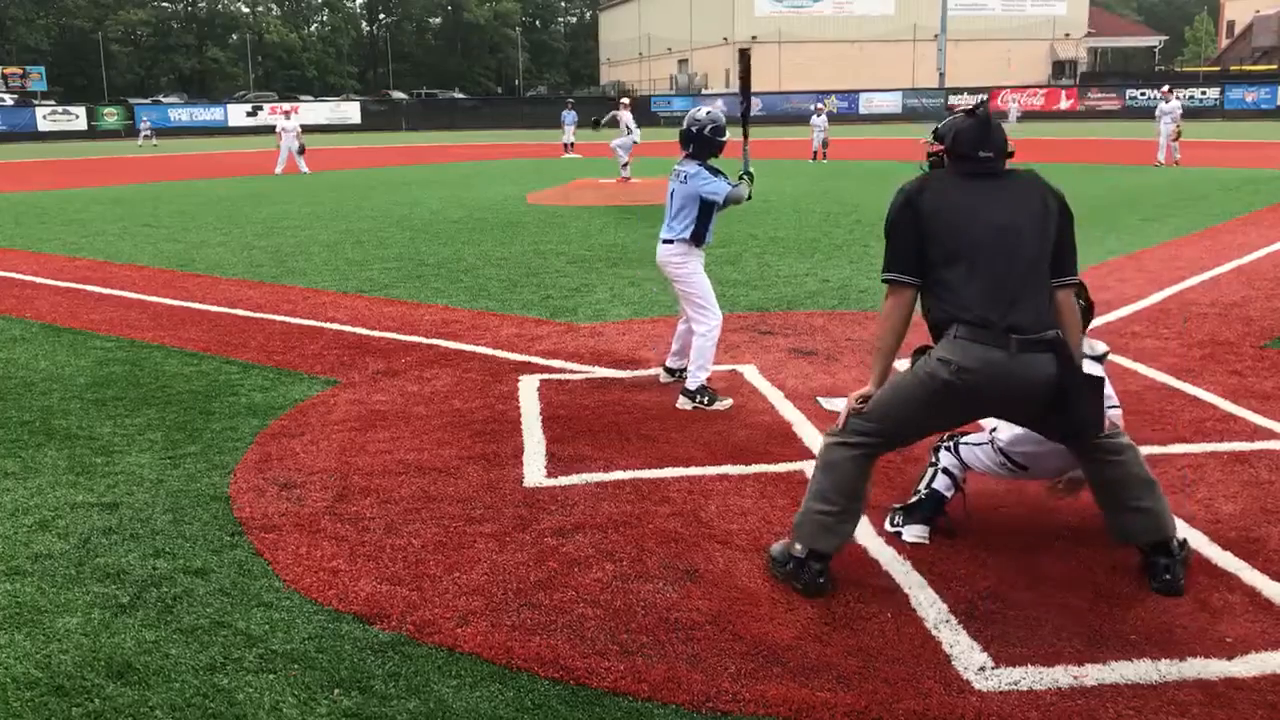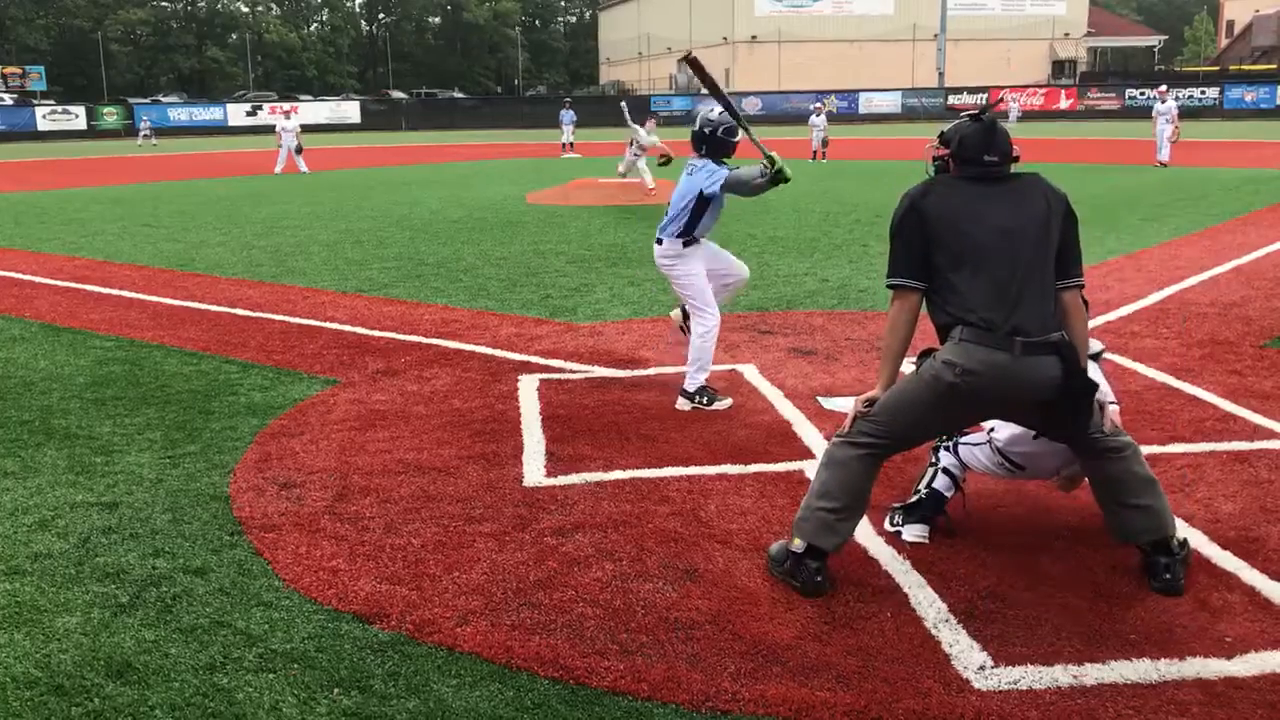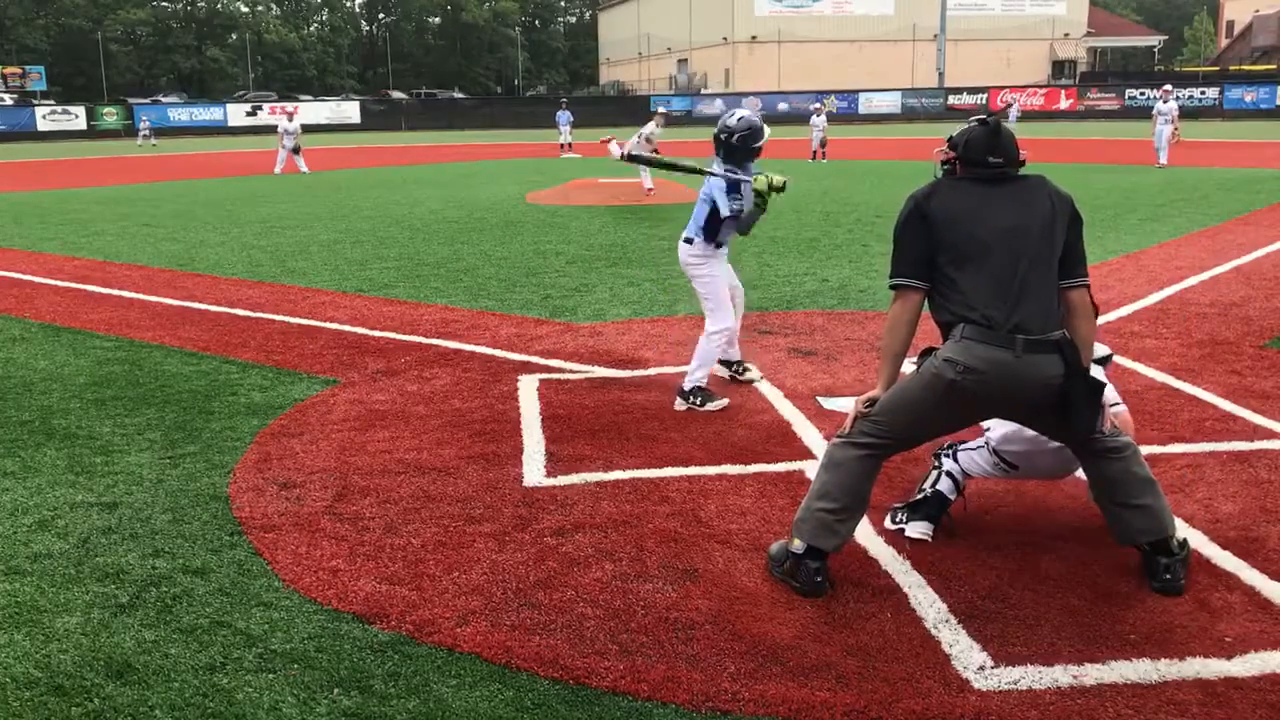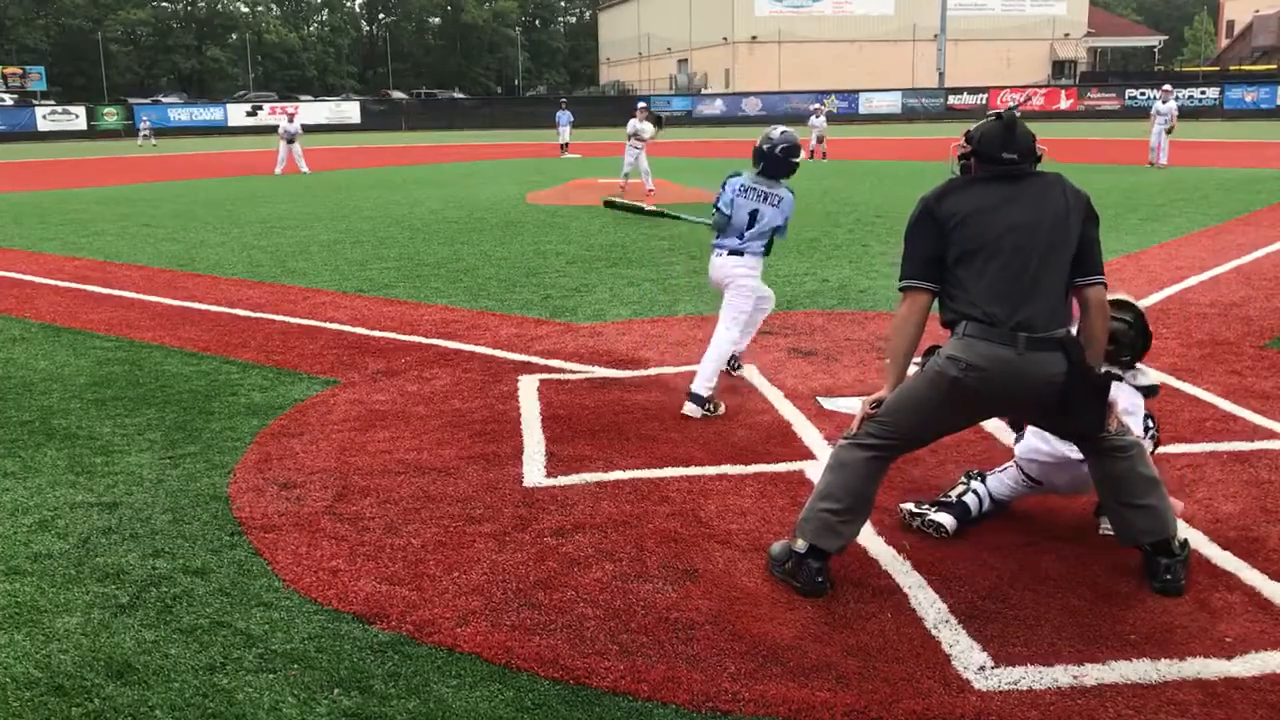
dt=0.5s
person 1, frame 1
left shoulder: (919, 196)
right shoulder: (1042, 194)
left elbow: (900, 297)
right elbow: (1064, 297)
left wrist: (875, 382)
right wrist: (1075, 382)
left hip: (963, 360)
right hip: (1041, 365)
left knee: (852, 436)
right knee: (1103, 438)
left ankle: (808, 557)
right ankle: (1163, 554)
person 1, frame 2
left shoulder: (923, 201)
right shoulder: (1048, 198)
left elbow: (906, 301)
right elbow: (1071, 300)
left wrist: (883, 386)
right wrist: (1080, 386)
left hip: (968, 363)
right hip: (1046, 368)
left knee: (861, 437)
right knee: (1106, 441)
left ankle: (807, 556)
right ankle: (1163, 555)
person 1, frame 3
left shoulder: (929, 202)
right shoulder: (1053, 200)
left elbow: (907, 301)
right elbow: (1078, 300)
left wrist: (882, 386)
right wrist: (1081, 383)
left hip: (969, 361)
right hip: (1047, 367)
left knee: (861, 437)
right knee: (1105, 441)
left ankle: (806, 556)
right ankle: (1164, 556)
person 1, frame 4
left shoulder: (942, 202)
right shoulder: (1069, 198)
left elbow: (915, 302)
right elbow: (1094, 300)
left wrist: (889, 387)
right wrist: (1091, 382)
left hip: (972, 358)
right hip: (1052, 364)
left knee: (869, 439)
right knee: (1111, 439)
left ankle: (808, 557)
right ankle: (1164, 555)
person 2, frame 1
left shoulder: (683, 168)
right shoulder: (701, 174)
left elbow: (714, 200)
right elbow: (735, 196)
left wrist: (737, 188)
right wrist: (746, 181)
left hip: (673, 249)
right hip: (682, 254)
left knee: (692, 314)
right knee: (709, 319)
left ankle: (674, 367)
right ankle: (693, 390)
person 2, frame 2
left shoulder: (702, 165)
right shoulder: (707, 169)
left elbow: (743, 188)
right elbow: (737, 179)
left wrist: (772, 178)
right wrist: (766, 166)
left hip: (689, 245)
right hip: (676, 251)
left knee: (737, 274)
right knee: (707, 319)
left ankle: (688, 313)
right ankle: (692, 391)
person 2, frame 3
left shoulder: (741, 170)
right shoulder: (728, 182)
left elbow: (762, 181)
right elbow: (743, 226)
left wrist: (772, 185)
right wrist: (759, 200)
left hip: (710, 251)
right hip: (703, 253)
left knee: (734, 300)
right knee: (721, 323)
left ankle: (730, 360)
right ankle: (690, 390)
person 2, frame 4
left shoulder: (735, 182)
right shoulder: (786, 198)
left elbow: (718, 224)
left hip: (718, 261)
right hip: (744, 266)
left knee: (764, 300)
right knee: (728, 332)
left ankle: (729, 355)
right ankle: (698, 396)
person 3, frame 1
right shoulder: (1093, 366)
right elbow: (1115, 423)
right wrist: (1085, 472)
left hip: (1016, 455)
right hip: (1074, 460)
left knee: (951, 449)
left ankle: (916, 518)
person 3, frame 2
right shoulder: (1088, 362)
right elbow: (1112, 421)
right wrist: (1082, 468)
left hip: (1014, 453)
right hip: (1073, 458)
left knee: (950, 449)
left ankle: (916, 519)
person 3, frame 3
right shoulder: (1090, 364)
right elbow: (1122, 419)
left hip: (1010, 451)
right hip: (1065, 458)
left knee: (951, 457)
left ankle: (918, 518)
person 3, frame 4
right shoulder: (1128, 389)
left hip: (1035, 466)
right hip: (1088, 474)
left knee: (990, 484)
right knee: (1146, 426)
left ankle: (949, 511)
